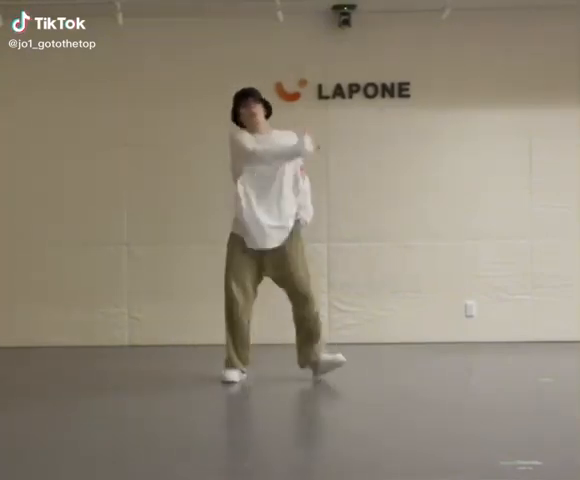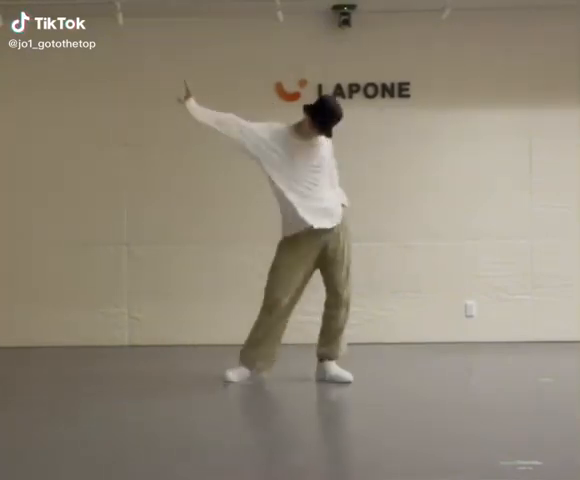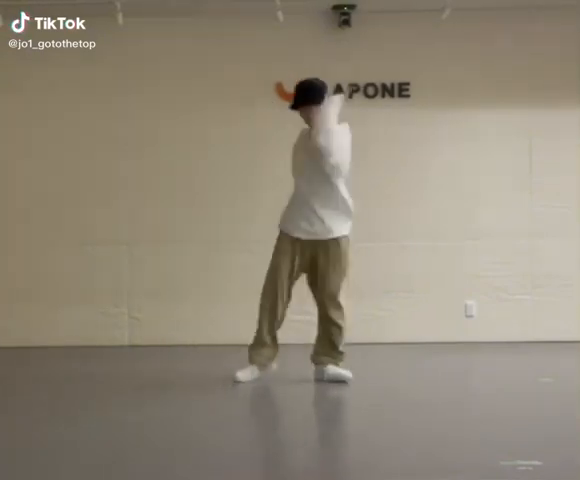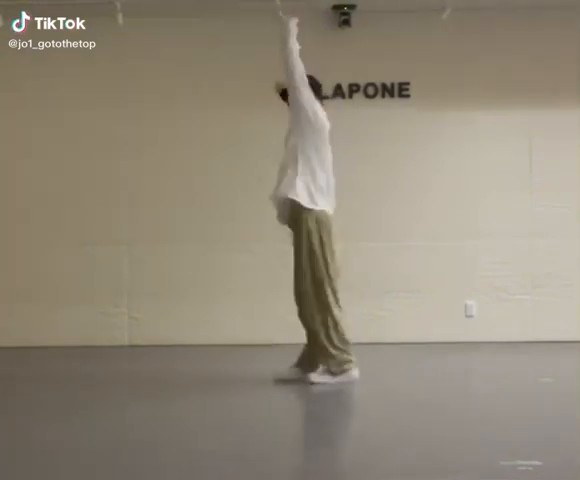
dt=0.5s
person 1, frame 1
left shoulder: (289, 138)
right shoulder: (239, 139)
left elbow: (299, 180)
right elbow: (263, 155)
left wrist: (303, 215)
right wrist: (302, 145)
left hip: (285, 232)
right hip: (246, 235)
left knee: (303, 295)
right knee: (237, 301)
left ankle: (314, 358)
right ankle: (236, 364)
person 1, frame 2
left shoulder: (324, 142)
right shoulder: (271, 136)
right elbow: (232, 124)
right wrist: (193, 107)
left hip: (335, 227)
right hip: (300, 231)
left knee: (339, 297)
right knee: (278, 297)
left ankle: (328, 362)
right ankle: (252, 362)
person 1, frame 3
left shoulder: (338, 132)
right shoulder: (304, 137)
left elbow: (334, 166)
left wrist: (332, 107)
left hip: (331, 232)
right hip: (294, 229)
left knee: (330, 300)
right knee: (274, 295)
left ankle: (327, 362)
right ankle: (260, 359)
person 1, frame 4
left shoulder: (313, 118)
right shoulder: (307, 128)
left elbow: (297, 78)
left wrist: (290, 36)
left hip: (312, 217)
right hip: (307, 217)
left knee: (317, 295)
right knee: (308, 295)
left ankle: (342, 364)
right ankle: (313, 359)
